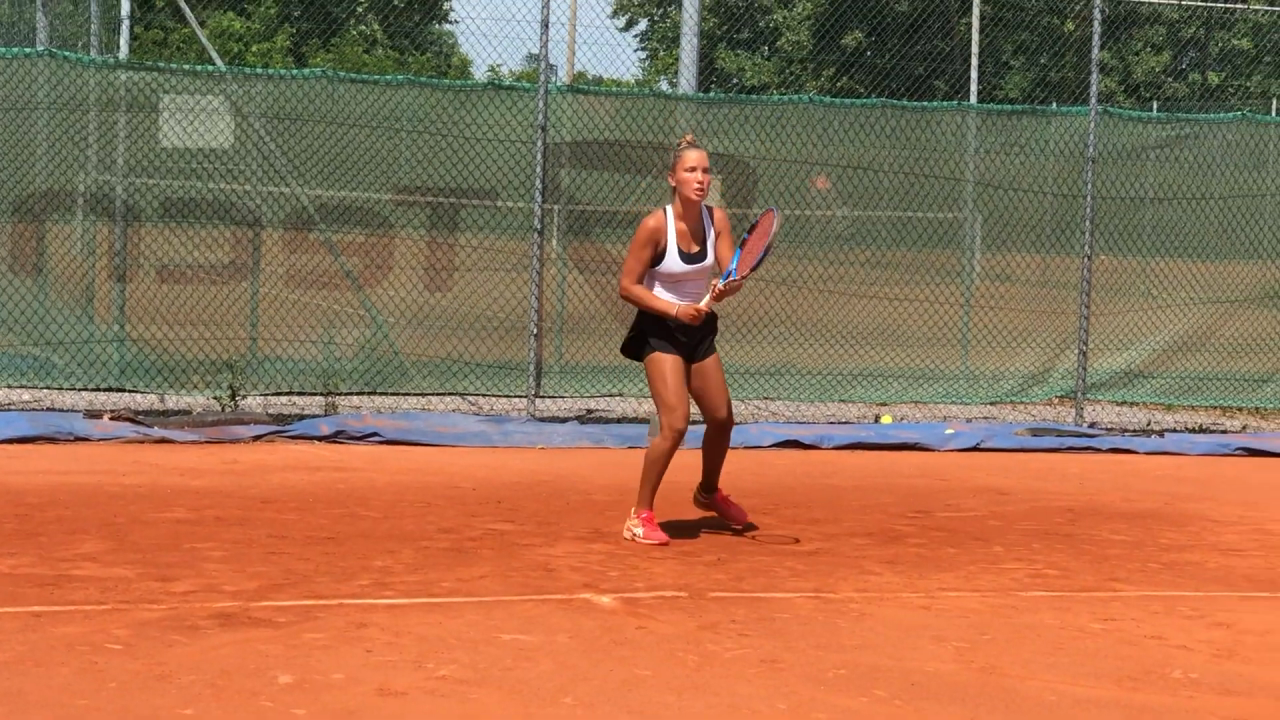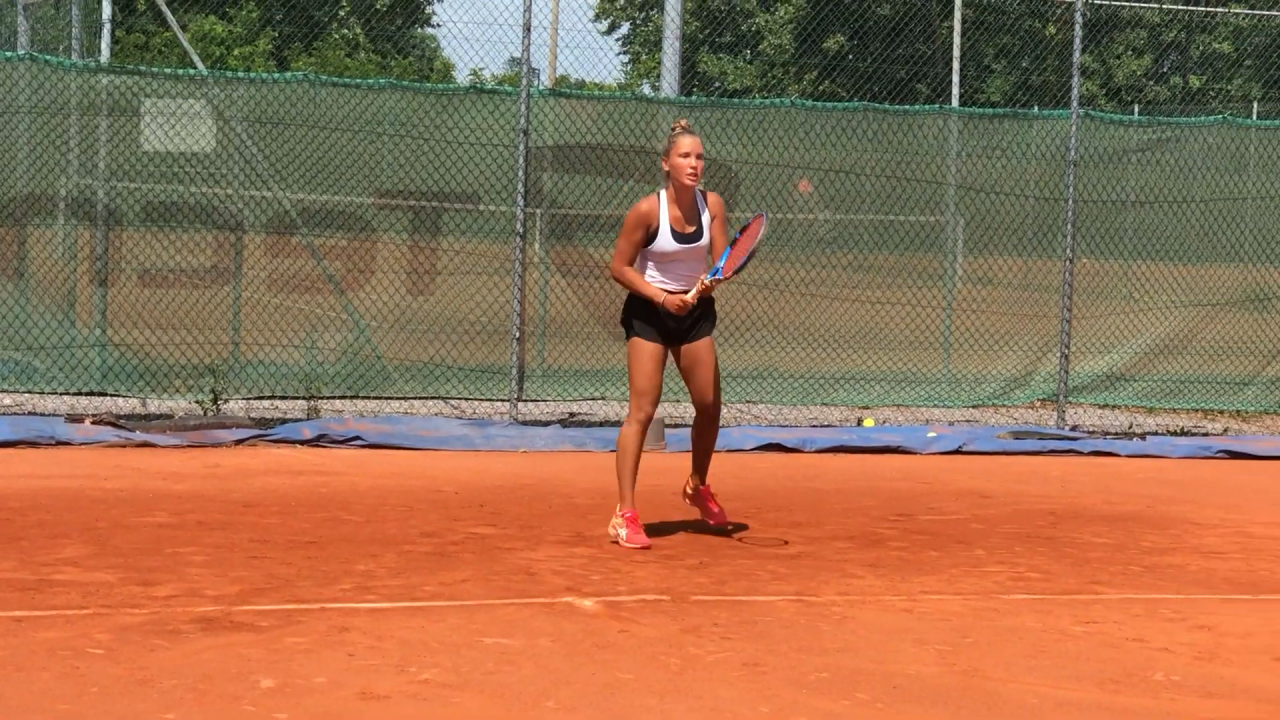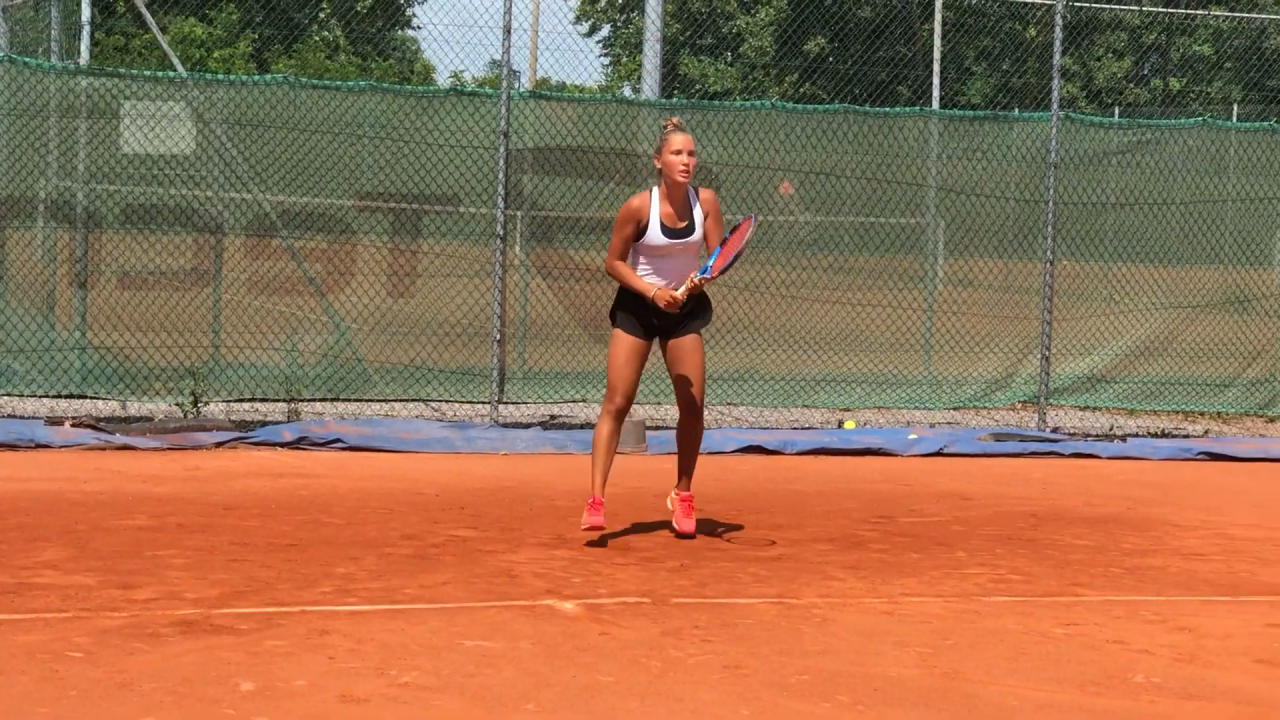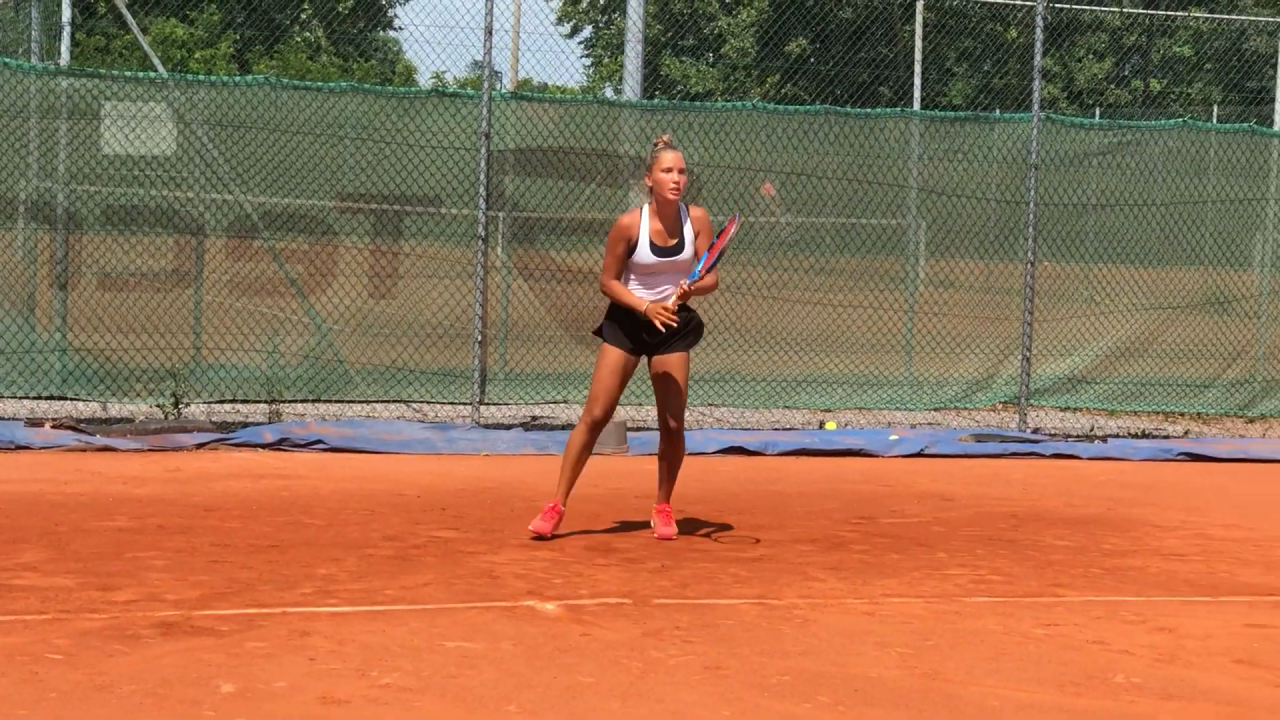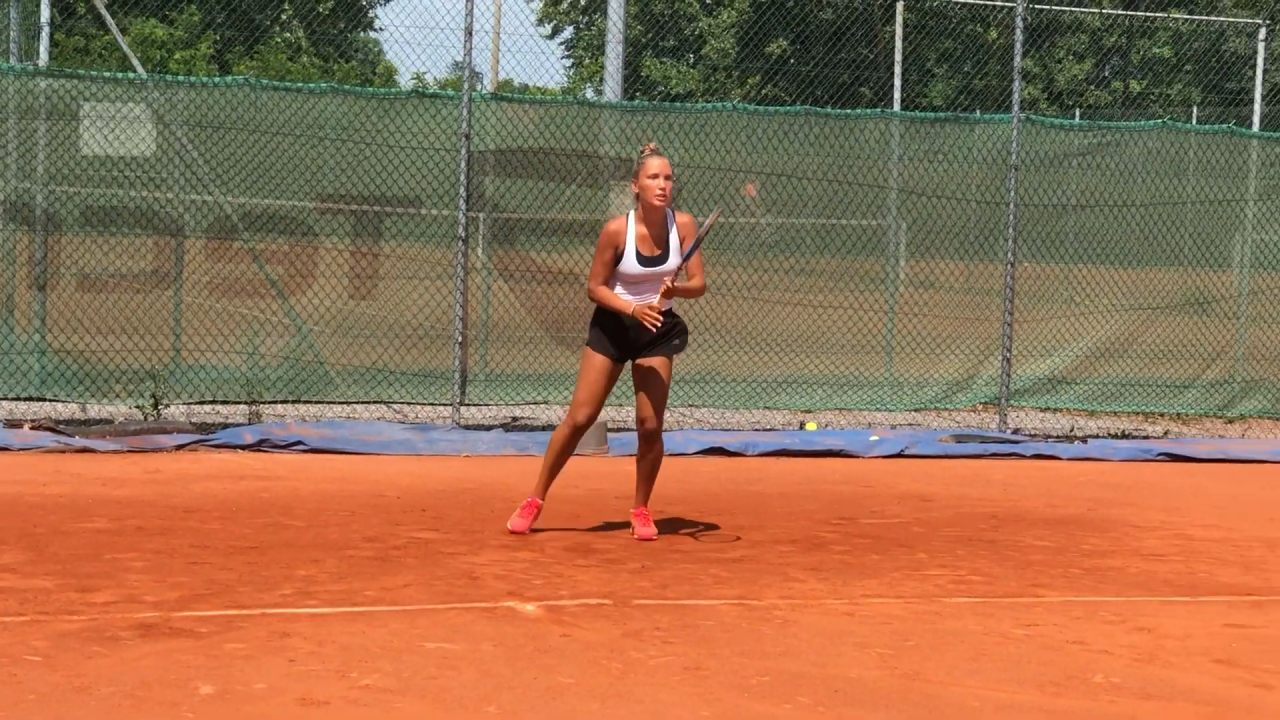
dt=0.1s
person 1, frame 1
left shoulder: (717, 219)
right shoulder: (654, 225)
left elbow: (731, 276)
right elbow: (627, 286)
left wrist: (723, 290)
right wrist: (674, 310)
left hip: (698, 328)
right hip: (659, 328)
left knee: (723, 419)
right knee: (674, 425)
left ankle: (709, 492)
right ankle: (641, 515)
person 1, frame 2
left shoulder: (713, 205)
right shoulder: (646, 210)
left elbow: (723, 262)
right elbow: (619, 268)
left wrist: (712, 281)
right wrist: (661, 296)
left hip: (693, 313)
right hip: (649, 312)
left knee: (710, 408)
right knee: (643, 411)
left ankle: (699, 486)
right ankle: (626, 515)
person 1, frame 3
left shoulder: (706, 201)
right shoulder: (637, 206)
right elbow: (613, 261)
left wrist: (703, 278)
right wrist: (652, 291)
left hip: (685, 309)
right hip: (639, 306)
left knee: (692, 408)
right knee: (616, 404)
left ankle: (682, 494)
right ankle: (597, 502)
person 1, frame 4
left shoulder: (698, 218)
right shoulder: (629, 223)
left elbow: (710, 279)
right elbow: (608, 281)
left wrist: (692, 289)
right wrist: (645, 307)
left hip: (674, 326)
right hip: (627, 322)
left knee: (672, 424)
right knee: (595, 415)
left ankle: (662, 507)
right ankle: (556, 506)
person 1, frame 5
left shoulder: (684, 224)
right shoulder: (615, 229)
left elbow: (699, 283)
right elbow: (595, 287)
left wrist: (676, 288)
right wrist: (633, 308)
left hip: (657, 330)
right hip: (613, 326)
left knee: (650, 425)
right knee: (578, 419)
left ankle: (641, 510)
right ankle: (534, 500)
